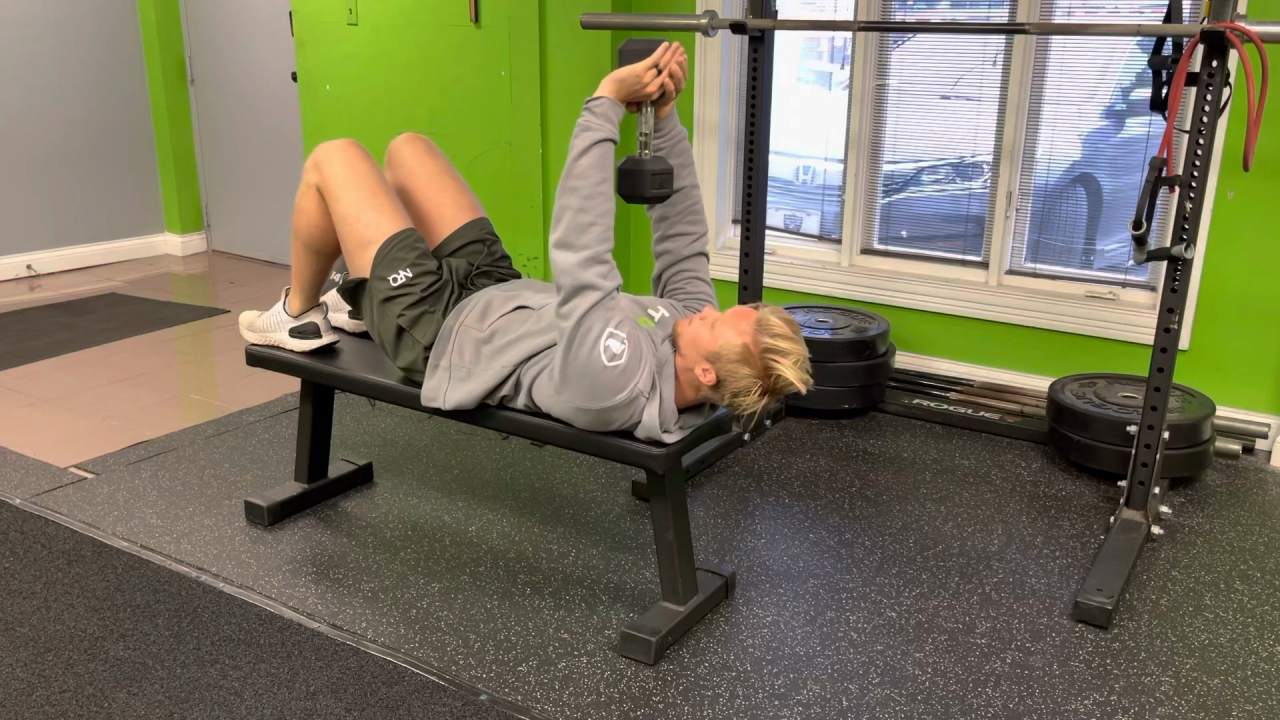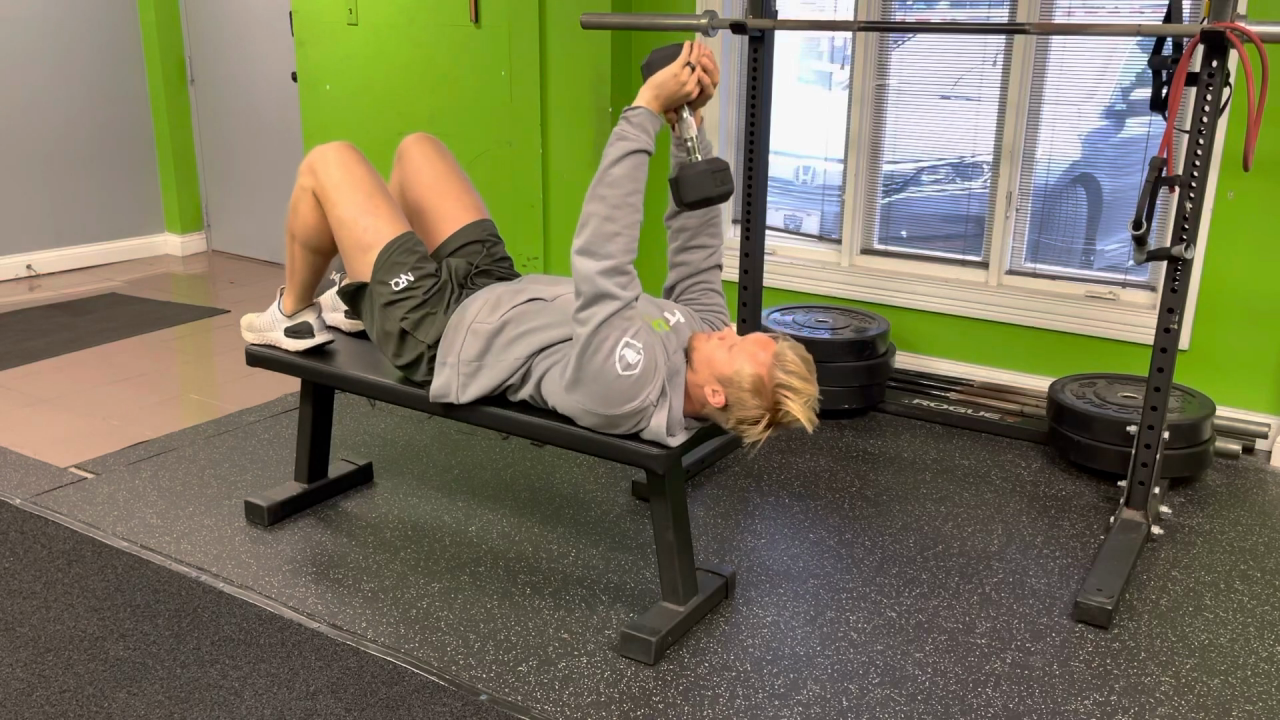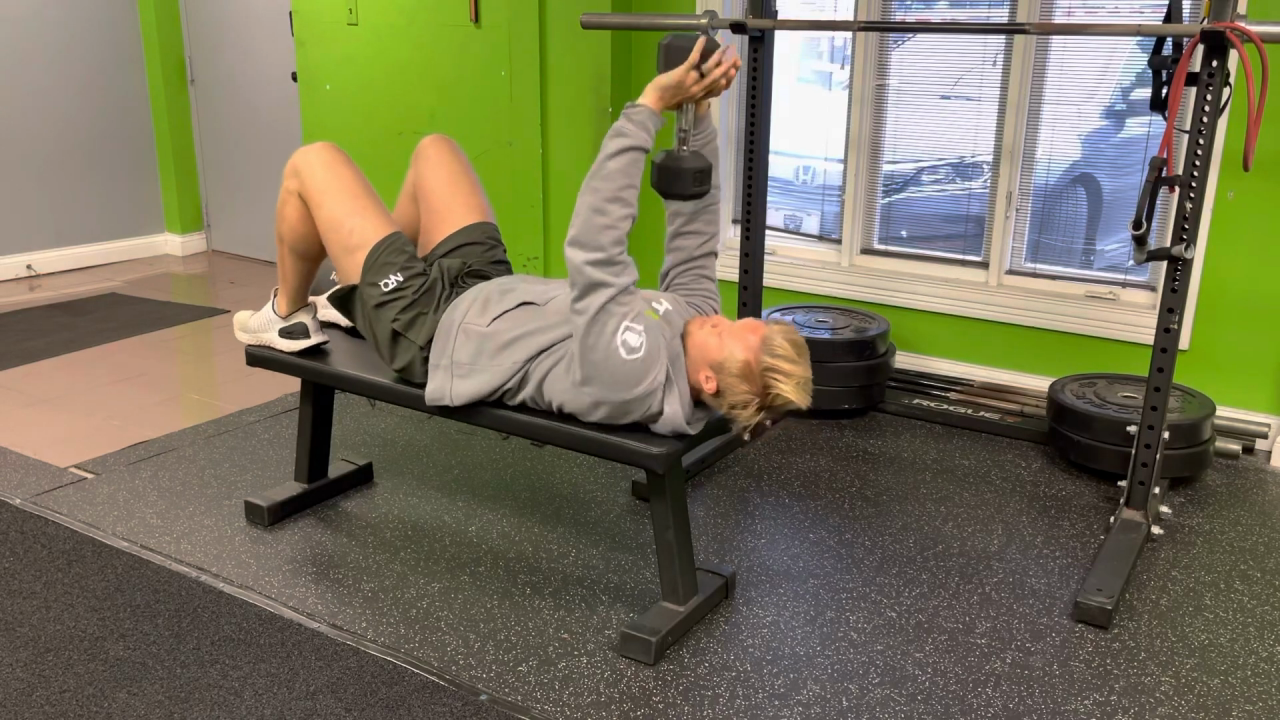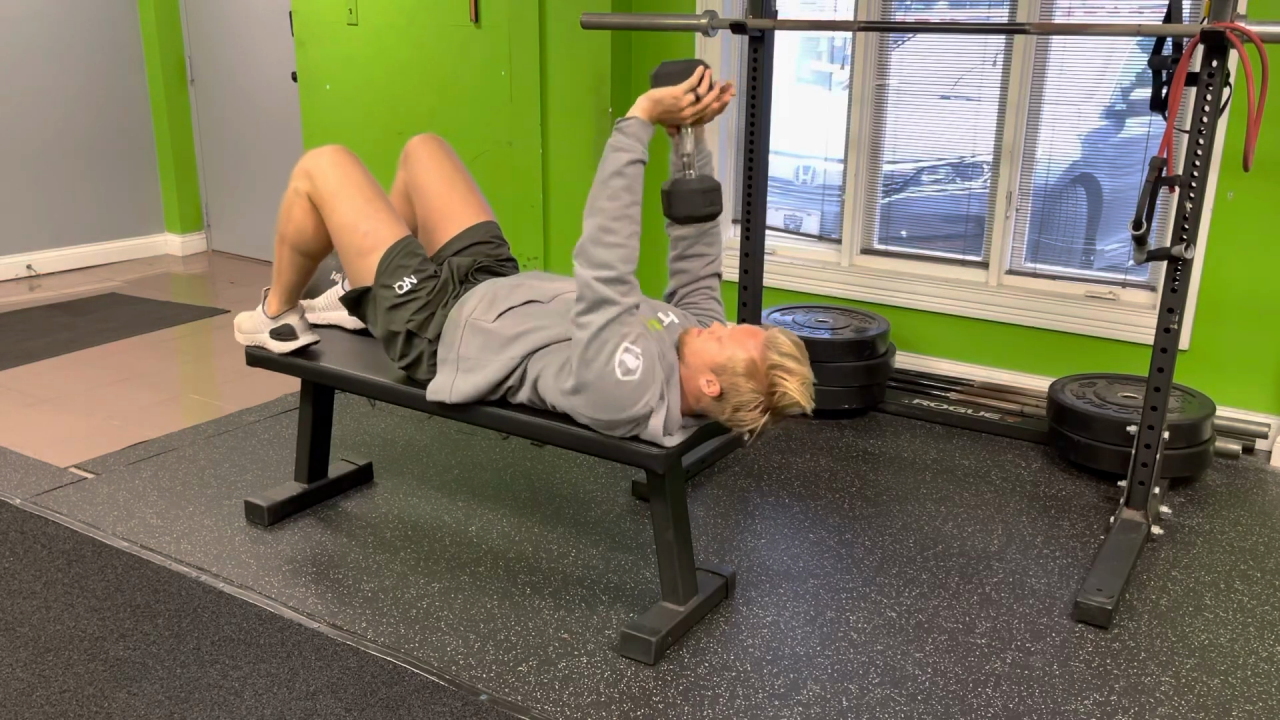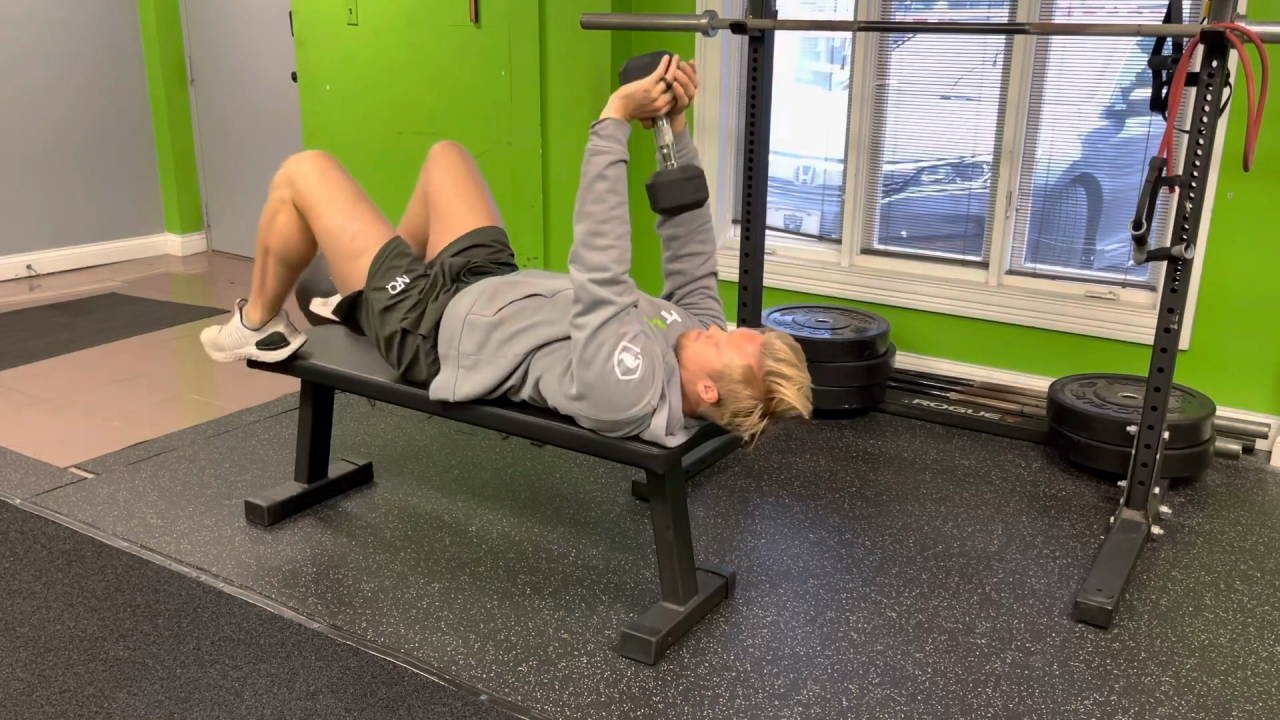
dt=0.5s
person 1, frame 1
left shoulder: (618, 386)
right shoulder: (699, 342)
left elbow: (578, 253)
right elbow: (683, 239)
left wrist: (606, 101)
right wrist: (663, 112)
left hip: (437, 331)
right hip: (496, 294)
left knee: (332, 159)
right knee: (407, 149)
left ankle: (298, 316)
right ankle: (358, 302)
person 1, frame 2
left shoulder: (627, 390)
right shoulder: (703, 332)
left elbow: (600, 258)
right elbow: (697, 244)
left wrist: (647, 107)
right wrist: (689, 120)
left hip: (436, 330)
right hip: (492, 291)
left knee: (328, 161)
right knee: (417, 148)
left ankle: (293, 316)
right ankle: (359, 303)
person 1, frame 3
left shoulder: (632, 379)
right shoulder: (696, 322)
left elbow: (593, 250)
right elbow: (694, 236)
left wrist: (650, 106)
right wrist: (696, 112)
left hip: (430, 329)
right hip: (483, 289)
left knee: (312, 162)
right knee: (435, 148)
left ankle: (289, 317)
right ankle: (355, 297)
person 1, frame 4
left shoulder: (627, 394)
right shoulder: (703, 340)
left elbow: (603, 271)
right elbow: (698, 255)
left wrist: (641, 118)
right wrist: (693, 135)
left hip: (434, 325)
right hip: (492, 285)
left knee: (321, 165)
right knee: (421, 148)
left ankle: (277, 315)
right ankle: (359, 300)
person 1, frame 5
left shoulder: (627, 393)
right shoulder: (699, 336)
left elbow: (598, 272)
right elbow: (692, 253)
left wrist: (616, 119)
right wrist: (675, 126)
left hip: (429, 326)
right hip: (490, 285)
left knee: (303, 172)
right knee: (446, 155)
left ankle: (258, 325)
right ankle: (361, 296)
